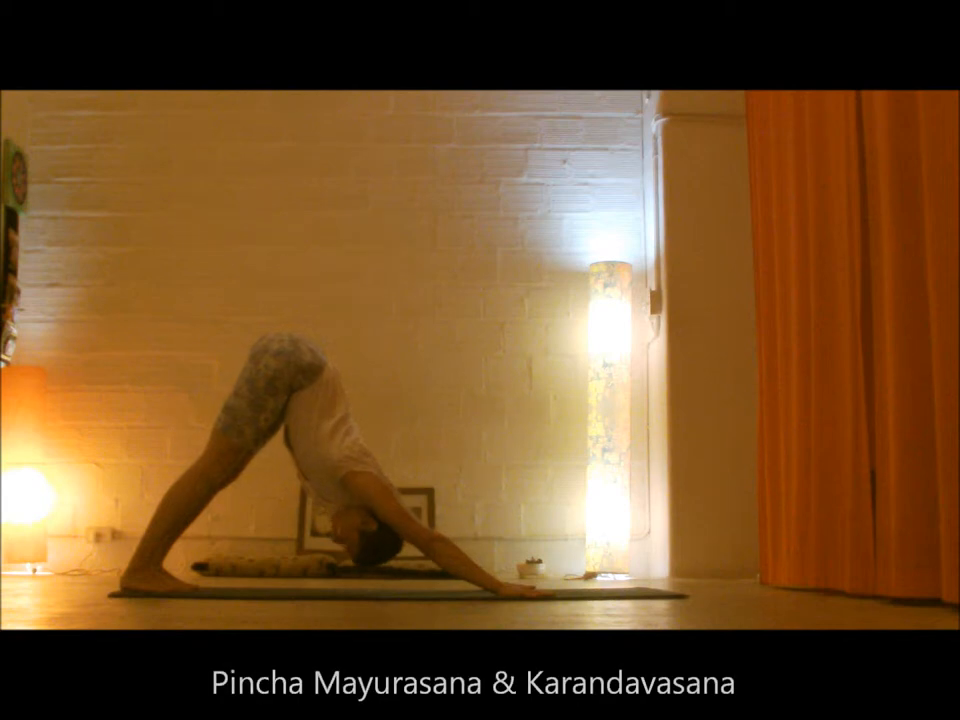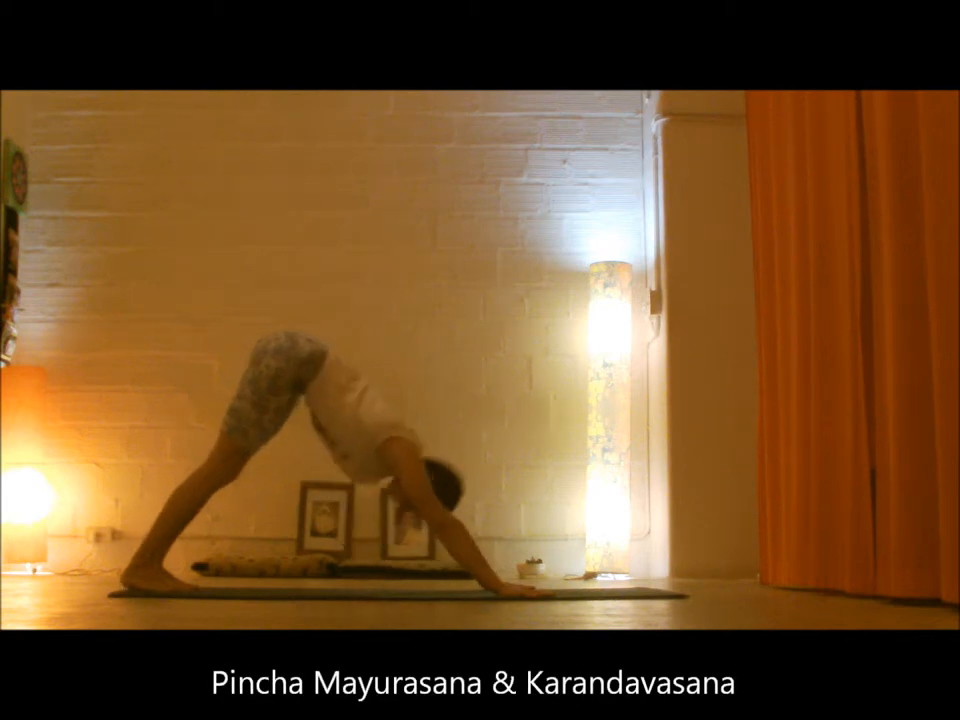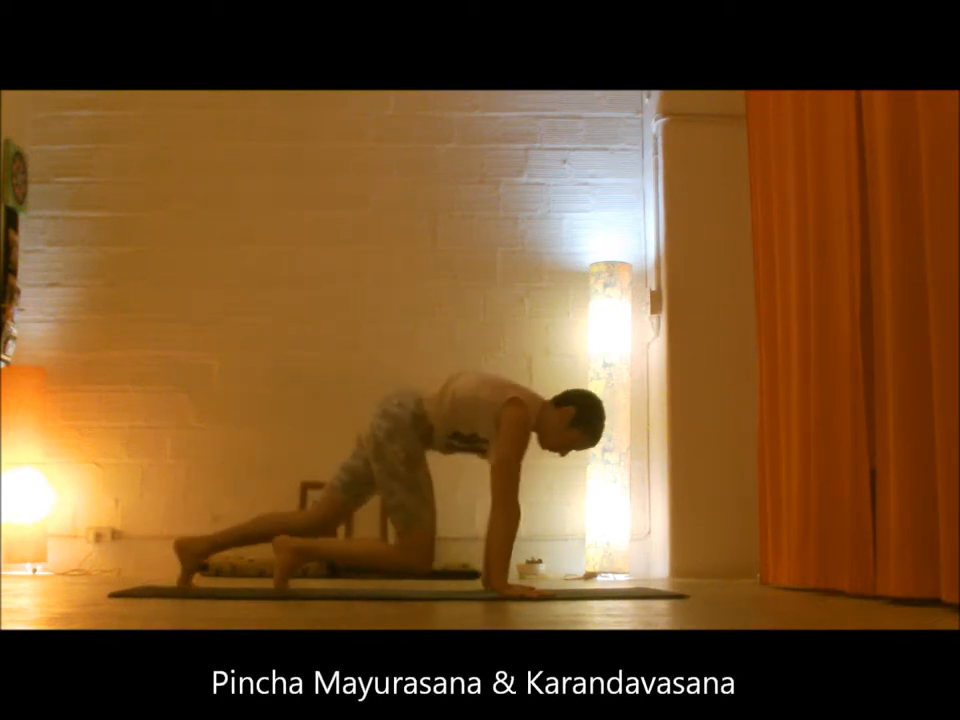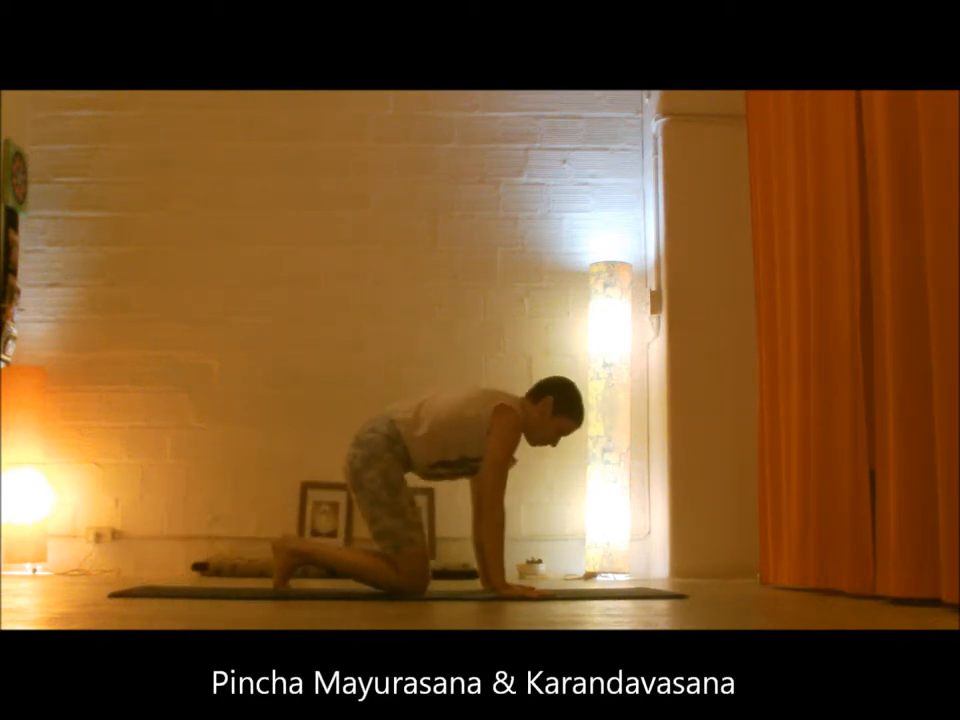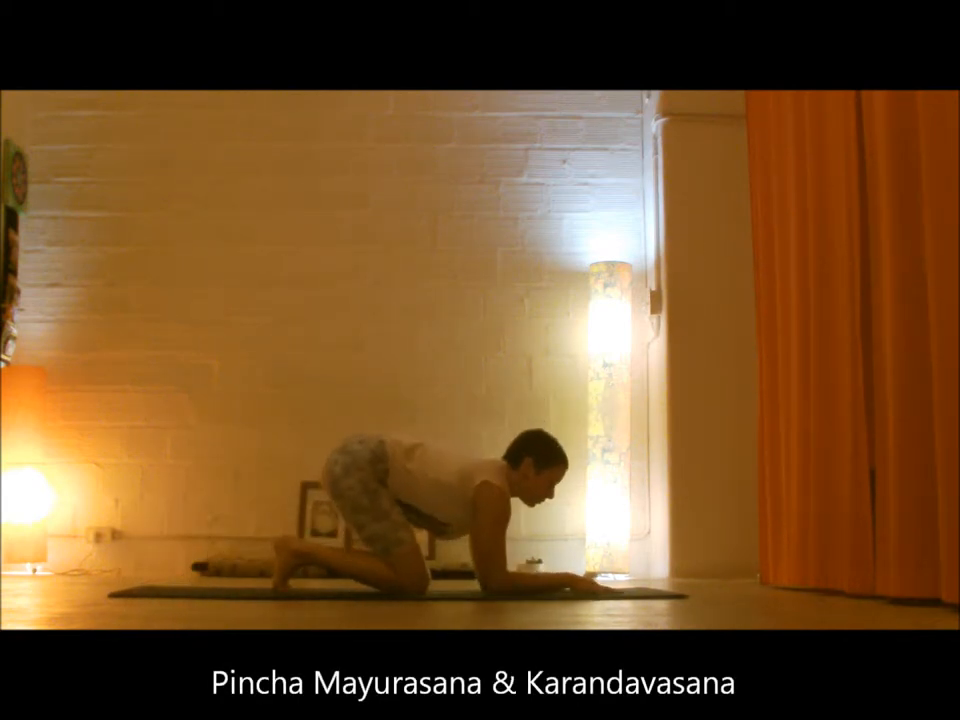
dt=1s
person 1, frame 1
right shoulder: (359, 483)
left elbow: (427, 541)
right elbow: (429, 541)
left hip: (293, 367)
right hip: (285, 359)
left knee: (224, 472)
right knee: (214, 468)
left ankle: (149, 567)
right ankle: (141, 568)
person 1, frame 2
left shoulder: (404, 455)
right shoulder: (401, 454)
left elbow: (445, 525)
right elbow: (445, 524)
left wrist: (487, 578)
right wrist: (497, 585)
left hip: (294, 363)
right hip: (287, 359)
left knee: (224, 468)
right knee: (221, 468)
left ankle: (150, 564)
right ankle: (142, 565)
person 1, frame 3
left shoulder: (514, 416)
right shoulder: (520, 414)
left elbow: (501, 506)
right elbow: (506, 505)
left wrist: (491, 575)
right wrist: (499, 582)
left hip: (394, 422)
right hip: (401, 428)
left knee: (317, 521)
right knee: (417, 559)
left ankle: (200, 546)
right ankle: (298, 549)
person 1, frame 4
left shoulder: (489, 424)
right shoulder: (509, 418)
left elbow: (481, 509)
right elbow: (491, 506)
left wrist: (488, 578)
right wrist: (499, 583)
left hip: (376, 448)
right hip: (379, 453)
left knee: (408, 567)
right knee: (412, 581)
left ankle: (300, 549)
right ankle: (298, 552)
person 1, frame 5
left shoulder: (487, 478)
right shoulder: (494, 493)
left elbow: (488, 575)
right elbow: (495, 580)
left wrist: (560, 583)
right wrist: (570, 580)
left hip: (358, 459)
right hip: (359, 466)
left knee: (406, 575)
right knee: (413, 582)
left ankle: (299, 551)
right ankle: (300, 552)
